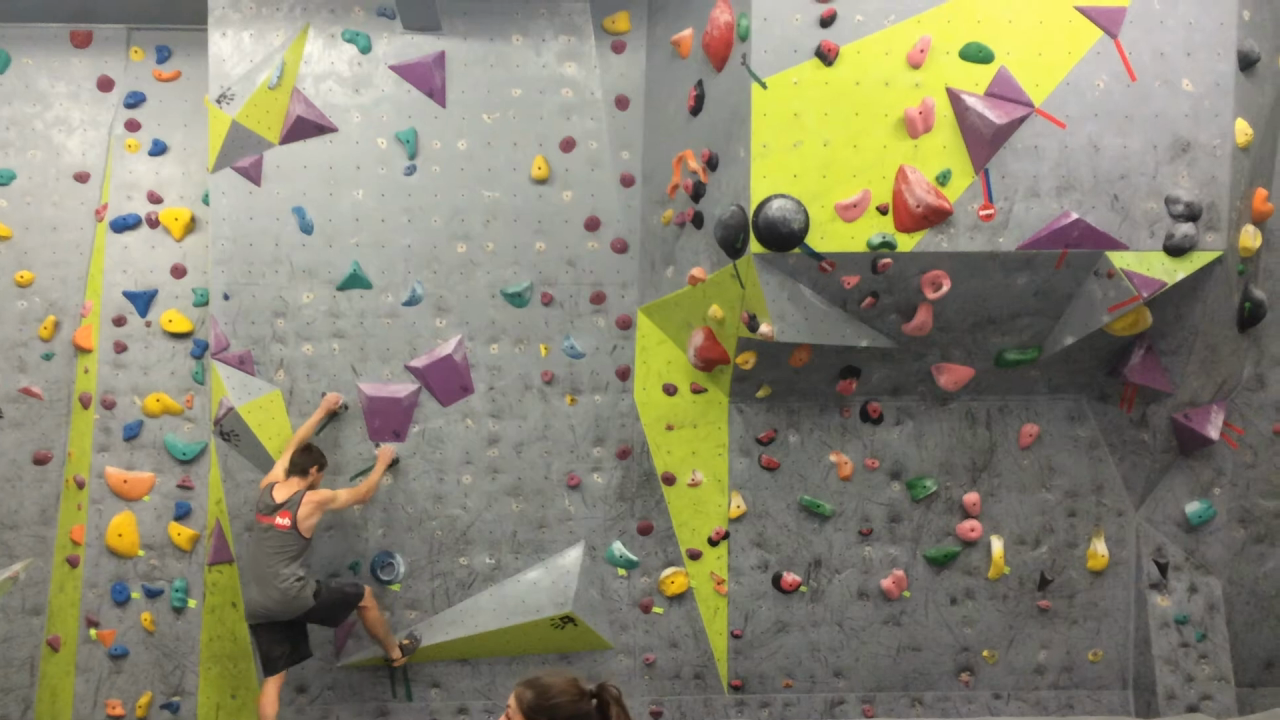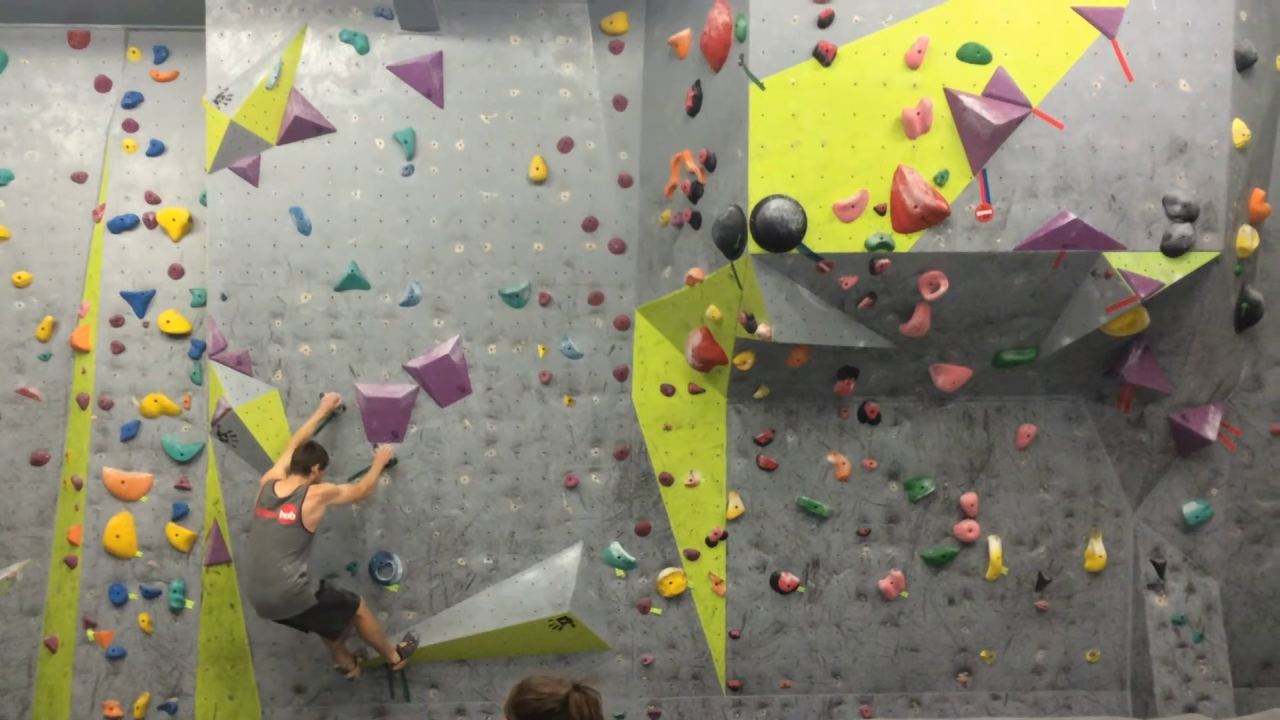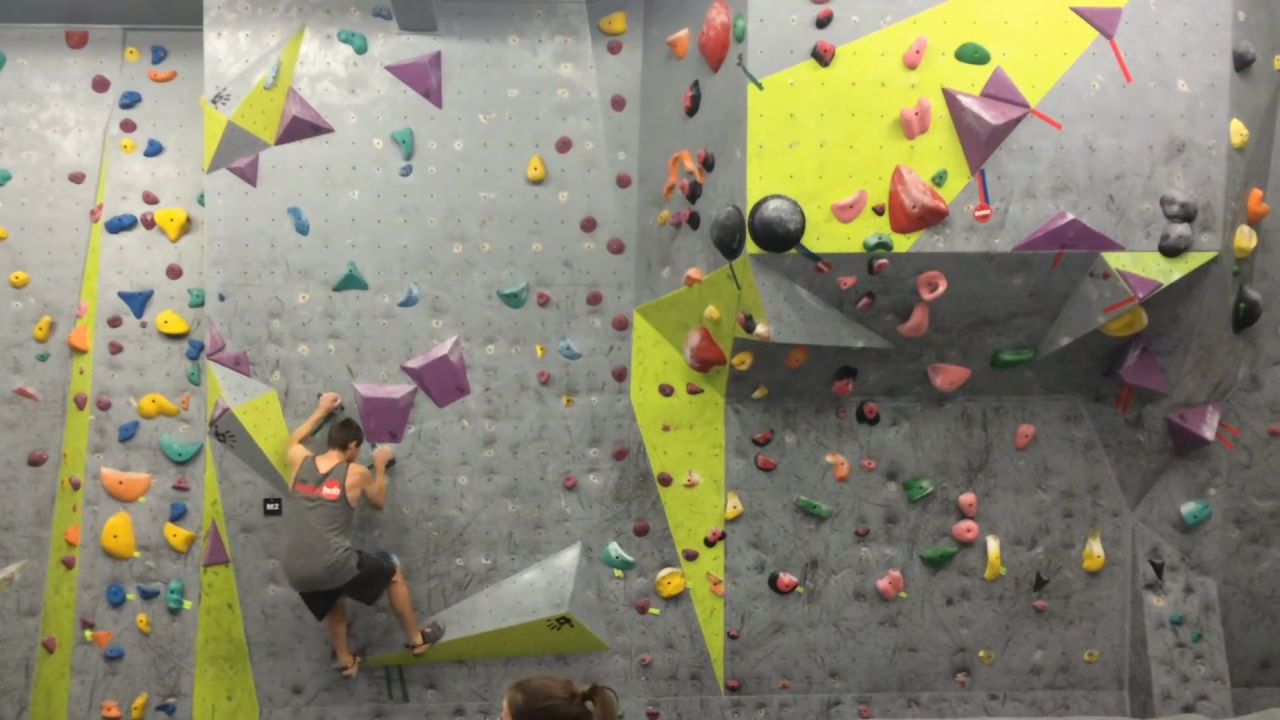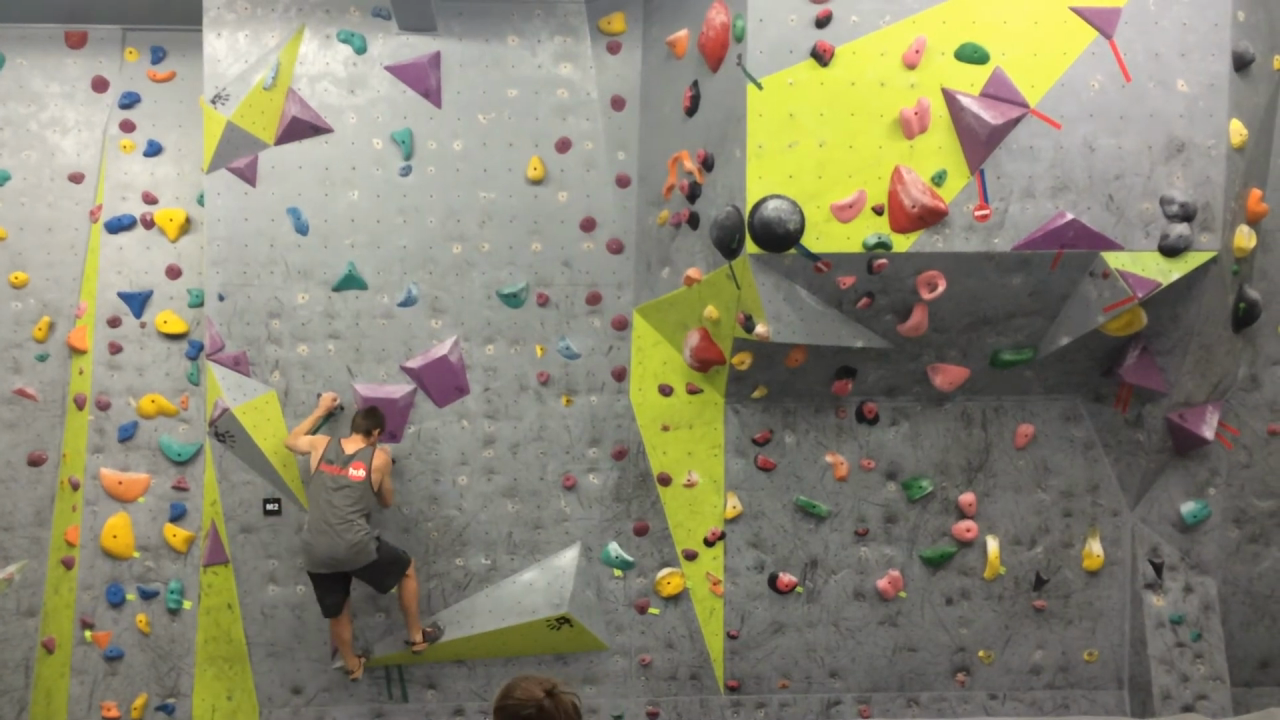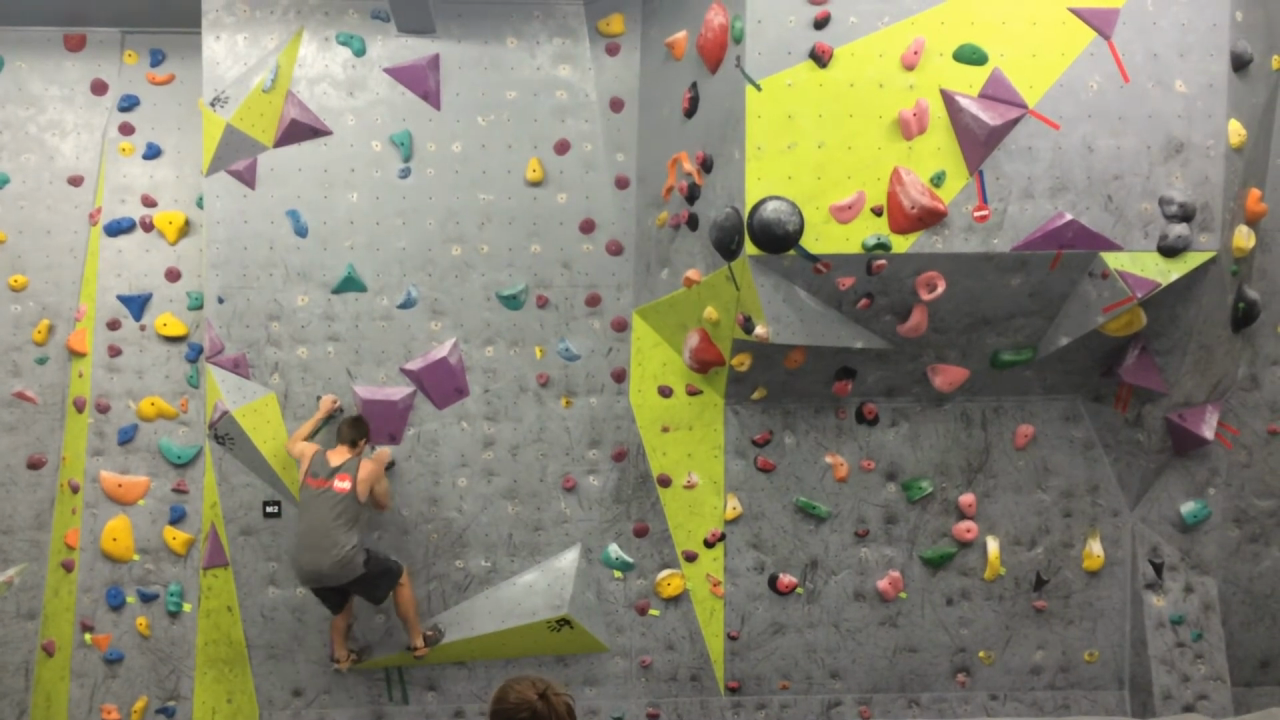
dt=0.7s
person 1, frame 1
left shoulder: (267, 486)
right shoulder: (314, 500)
left elbow: (293, 447)
right elbow: (362, 494)
left wrist: (322, 411)
right wrist: (382, 463)
left hip: (256, 604)
right hip: (291, 597)
left knee: (273, 679)
right knee: (364, 596)
right ankle: (394, 652)
person 1, frame 2
left shoulder: (267, 484)
right shoulder: (316, 495)
left elbow: (294, 447)
right elbow: (362, 491)
left wrist: (322, 412)
right wrist: (380, 462)
left hip: (259, 598)
right hip: (290, 595)
left knee: (325, 606)
right knee: (358, 607)
left ankle: (346, 663)
right ankle: (393, 656)
person 1, frame 3
left shoulder: (301, 462)
right shoulder: (356, 473)
left elbow: (292, 441)
right elbow: (378, 501)
left wrist: (321, 411)
right wrist: (380, 466)
left hip: (296, 571)
right hip: (333, 566)
left knee: (334, 599)
right knee: (393, 575)
left ankle: (346, 661)
right ankle: (416, 638)
person 1, frame 4
left shoulder: (321, 445)
right shoulder: (379, 458)
left elbow: (291, 440)
right elbow: (386, 501)
left wrist: (321, 411)
left hip: (316, 552)
right hip: (355, 547)
left knee: (337, 612)
right knee: (407, 570)
left ankle: (352, 665)
right ankle: (416, 636)
person 1, frame 5
left shoulder: (310, 455)
right shoulder: (368, 467)
left elbow: (292, 443)
right elbow: (383, 503)
left wrist: (321, 414)
left hip: (305, 566)
right hip: (342, 562)
left knee: (342, 603)
right knee: (399, 578)
left ankle: (340, 655)
right ankle: (417, 641)
